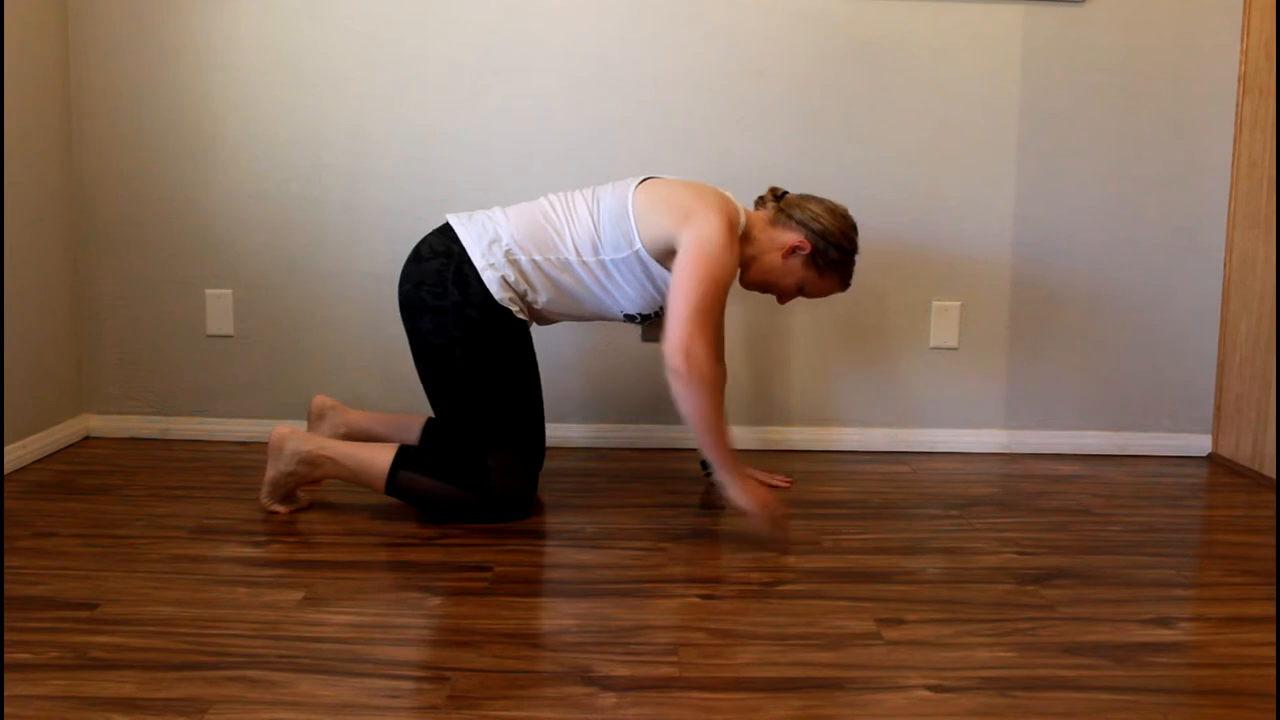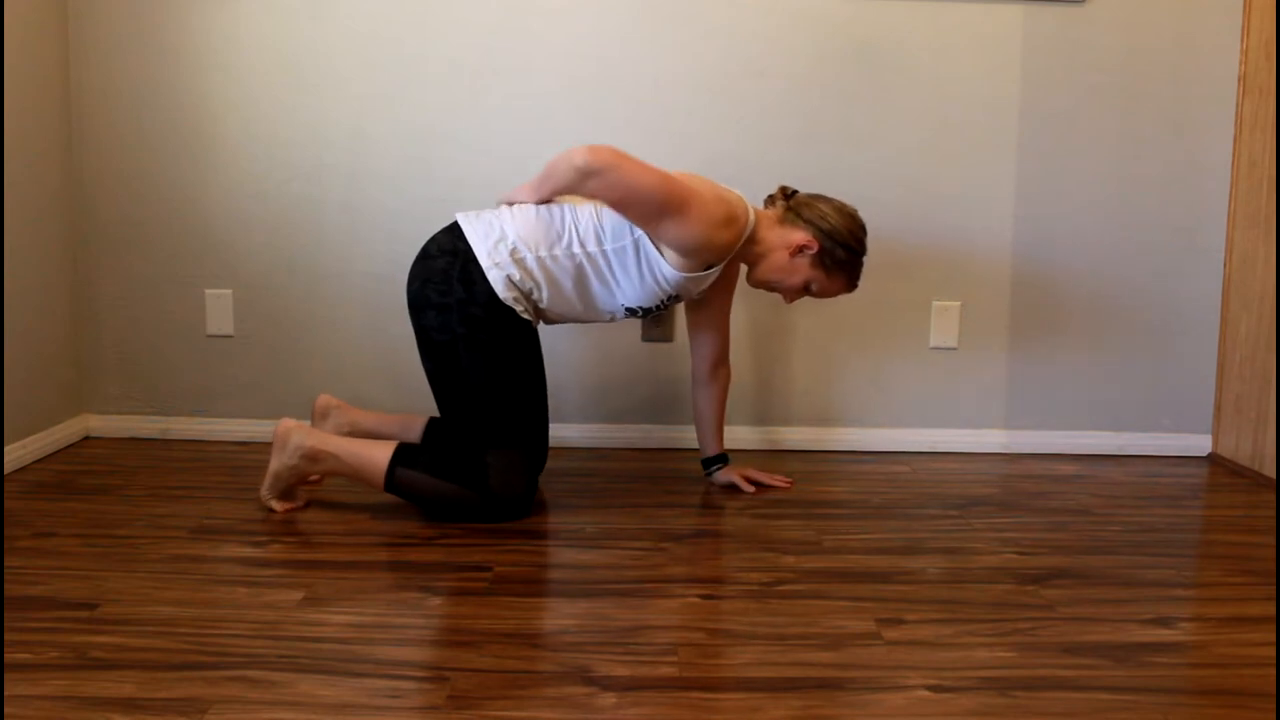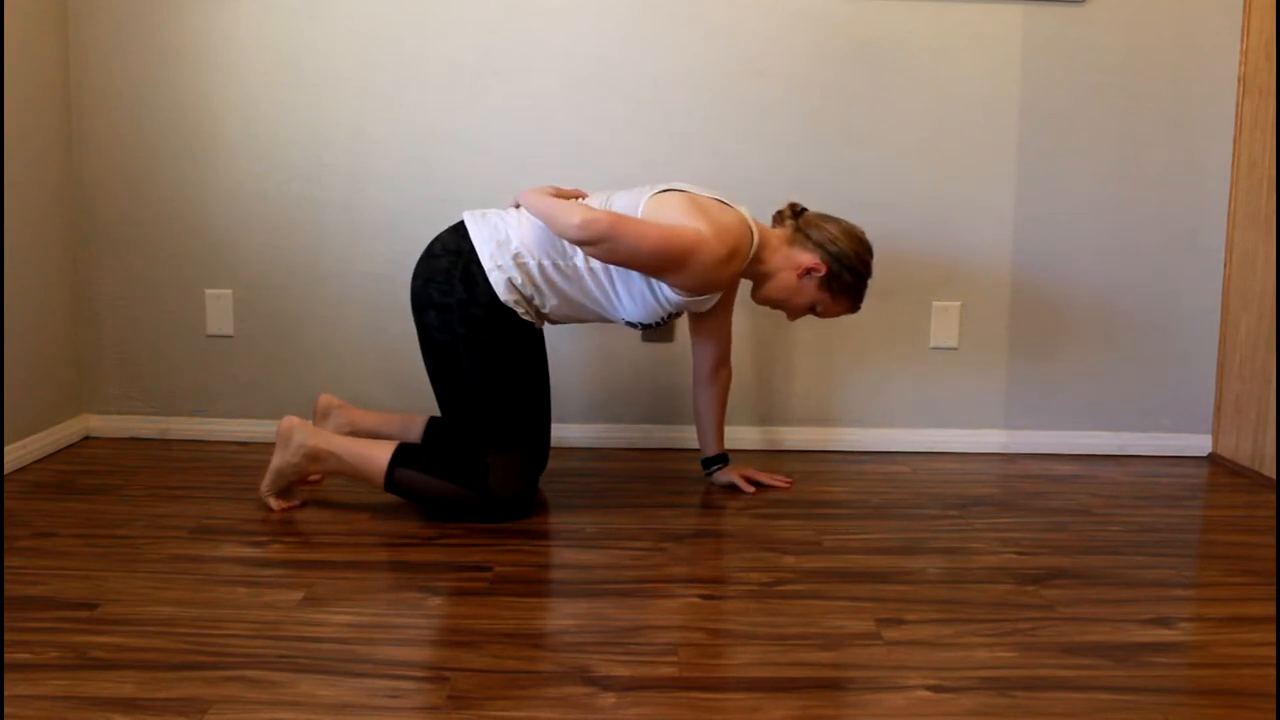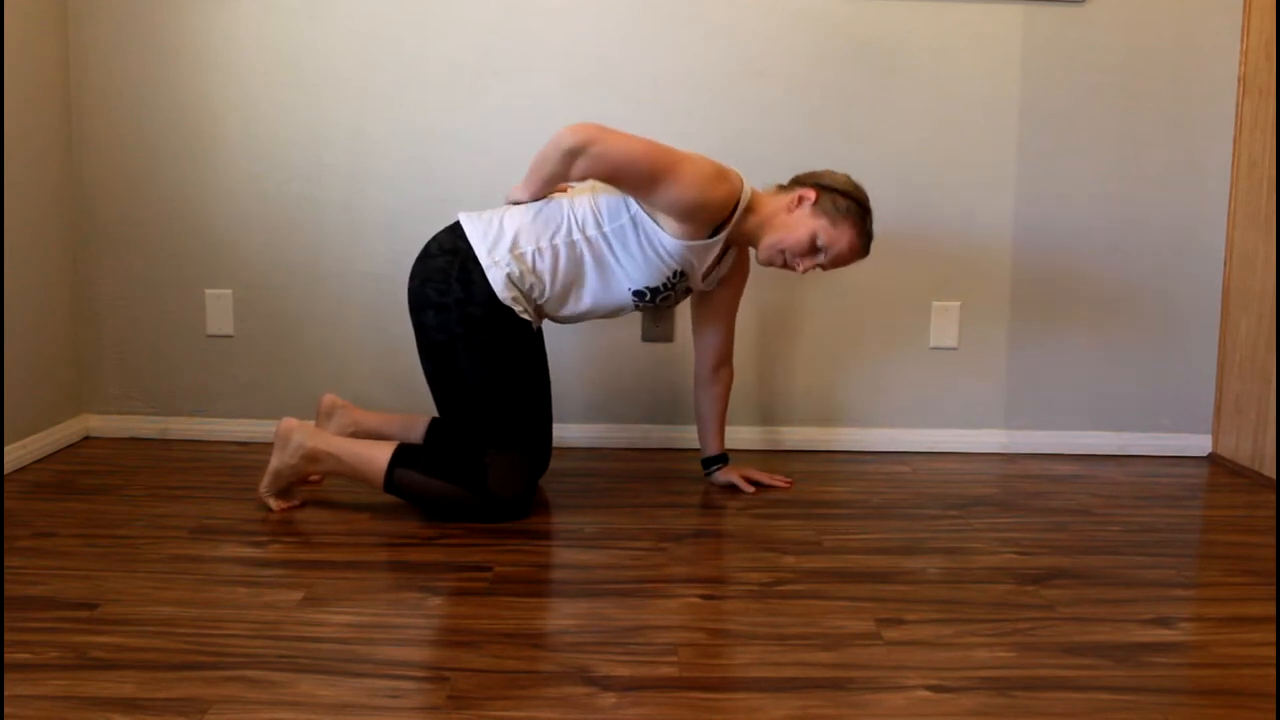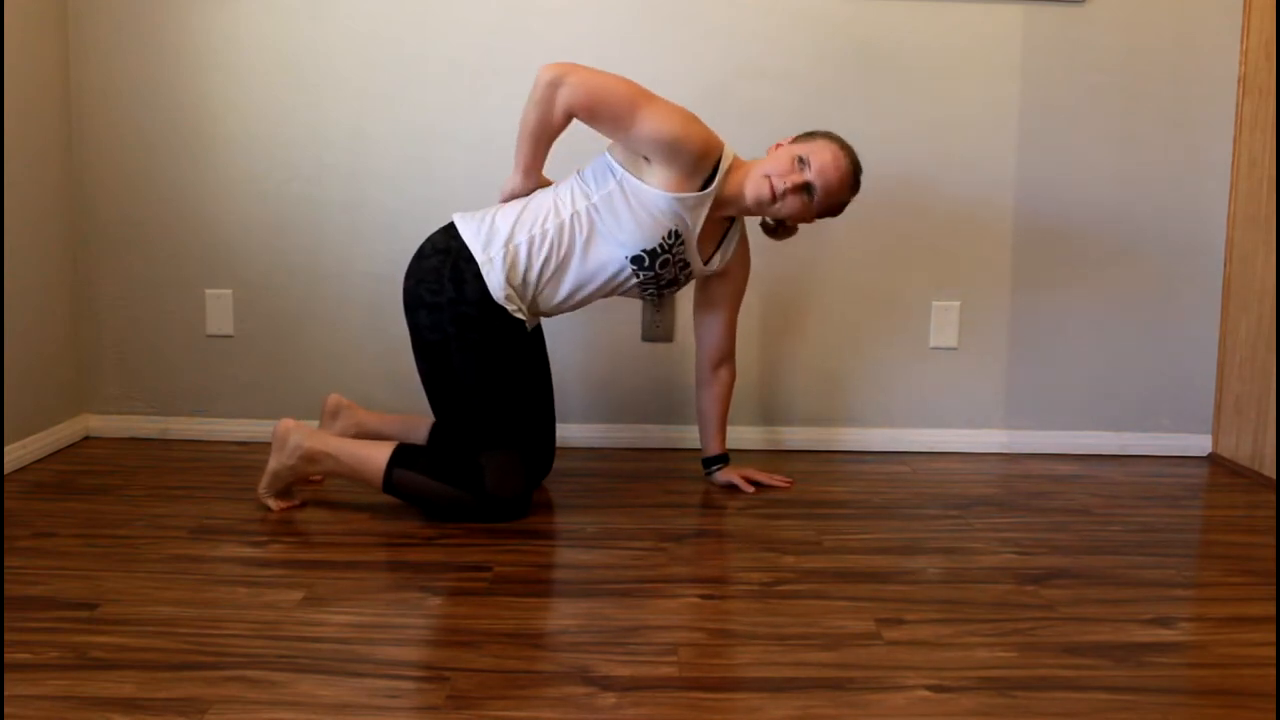
dt=0.7s
person 1, frame 1
left shoulder: (712, 246)
right shoulder: (714, 233)
left elbow: (706, 360)
right elbow: (683, 362)
left wrist: (718, 464)
right wrist: (730, 476)
left hip: (477, 283)
right hip: (457, 283)
left knee: (514, 454)
right knee: (504, 490)
left ankle: (344, 423)
right ankle: (309, 454)
person 1, frame 2
left shoulder: (723, 256)
right shoulder: (712, 228)
left elbow: (710, 361)
right elbow: (592, 161)
left wrist: (716, 460)
right wrist: (531, 195)
left hip: (492, 288)
right hip: (465, 281)
left knee: (517, 455)
right knee: (504, 492)
left ankle: (347, 421)
right ankle: (312, 447)
person 1, frame 3
left shoulder: (725, 265)
right shoulder: (717, 251)
left elbow: (712, 363)
right elbow: (591, 228)
left wrist: (716, 461)
right wrist: (534, 200)
left hip: (498, 289)
right hip: (468, 281)
left knee: (519, 456)
right knee: (504, 490)
left ankle: (347, 421)
right ankle: (314, 447)
person 1, frame 4
left shoulder: (731, 260)
right shoulder: (711, 194)
left elbow: (714, 361)
right elbow: (581, 142)
left wrist: (716, 460)
right wrist: (528, 194)
left hip: (502, 298)
right hip: (465, 280)
left knee: (525, 460)
right knee: (502, 493)
left ankle: (349, 421)
right ankle: (314, 447)
person 1, frame 5
left shoulder: (729, 254)
right shoulder: (688, 152)
left elbow: (715, 361)
right elbow: (559, 81)
left wrist: (716, 459)
right wrist: (524, 178)
left hip: (505, 307)
right hip: (460, 280)
left knee: (530, 462)
right knee: (501, 493)
left ankle: (354, 421)
right ankle: (310, 448)
